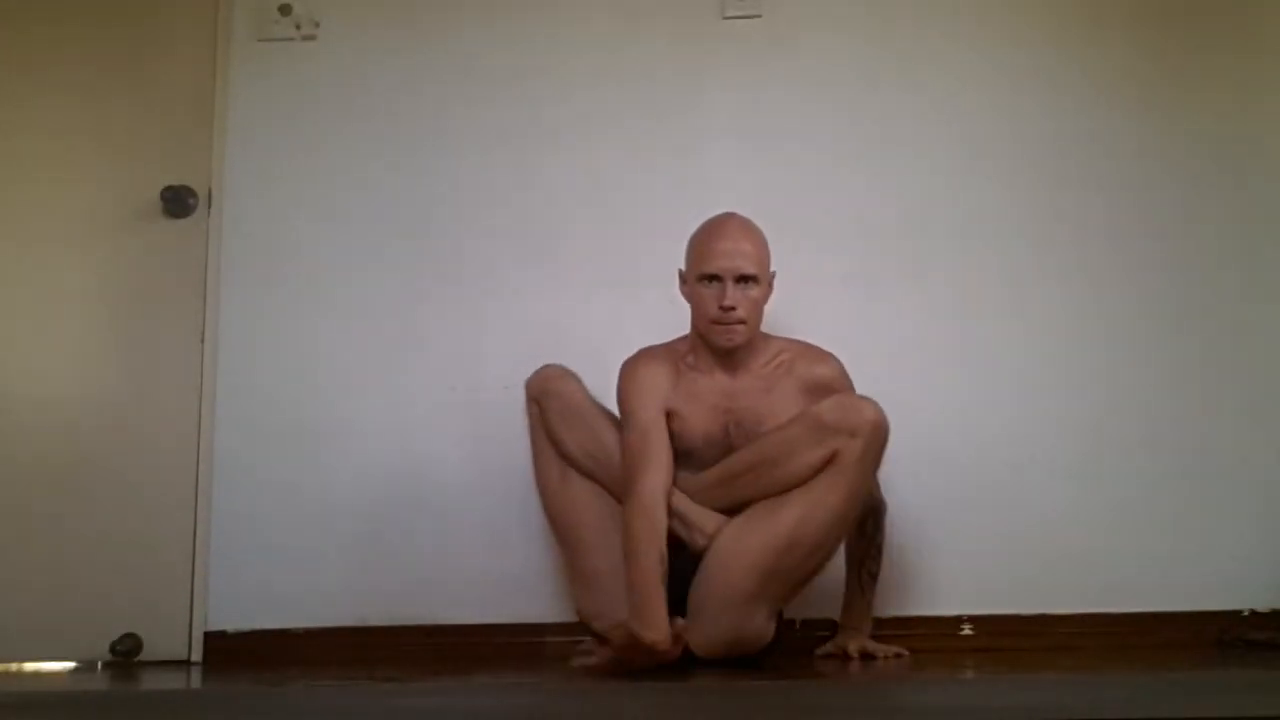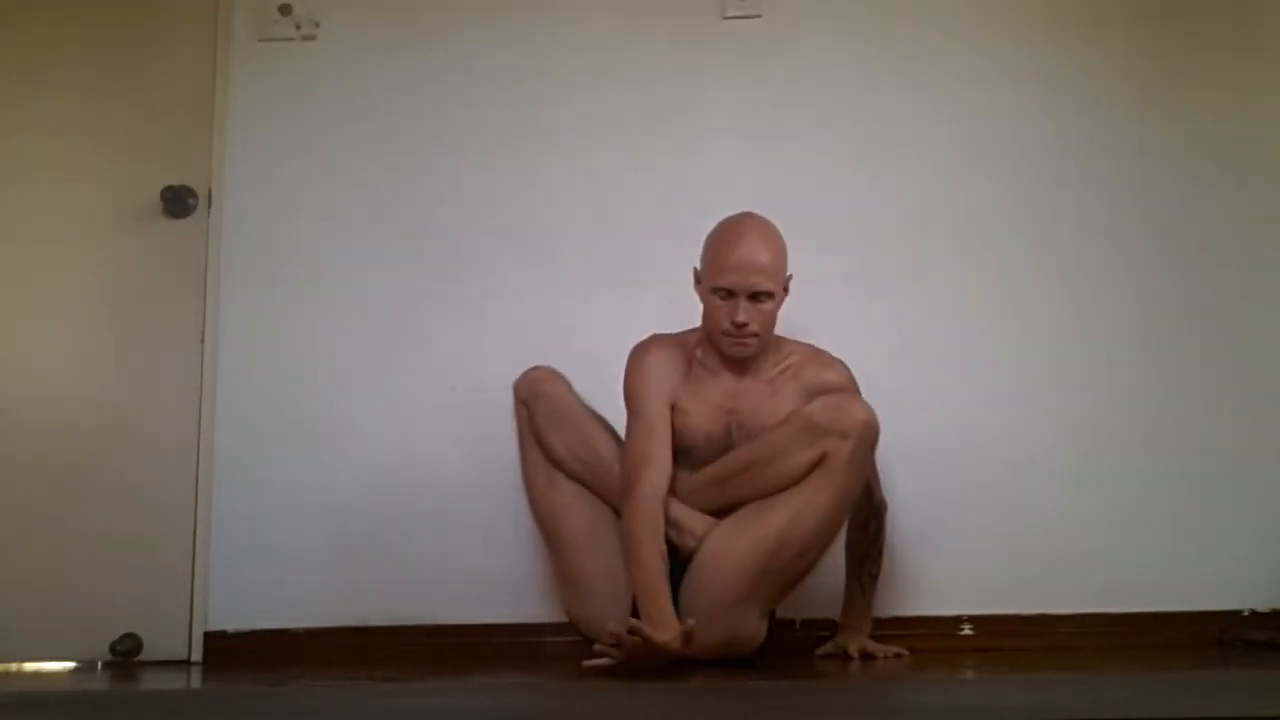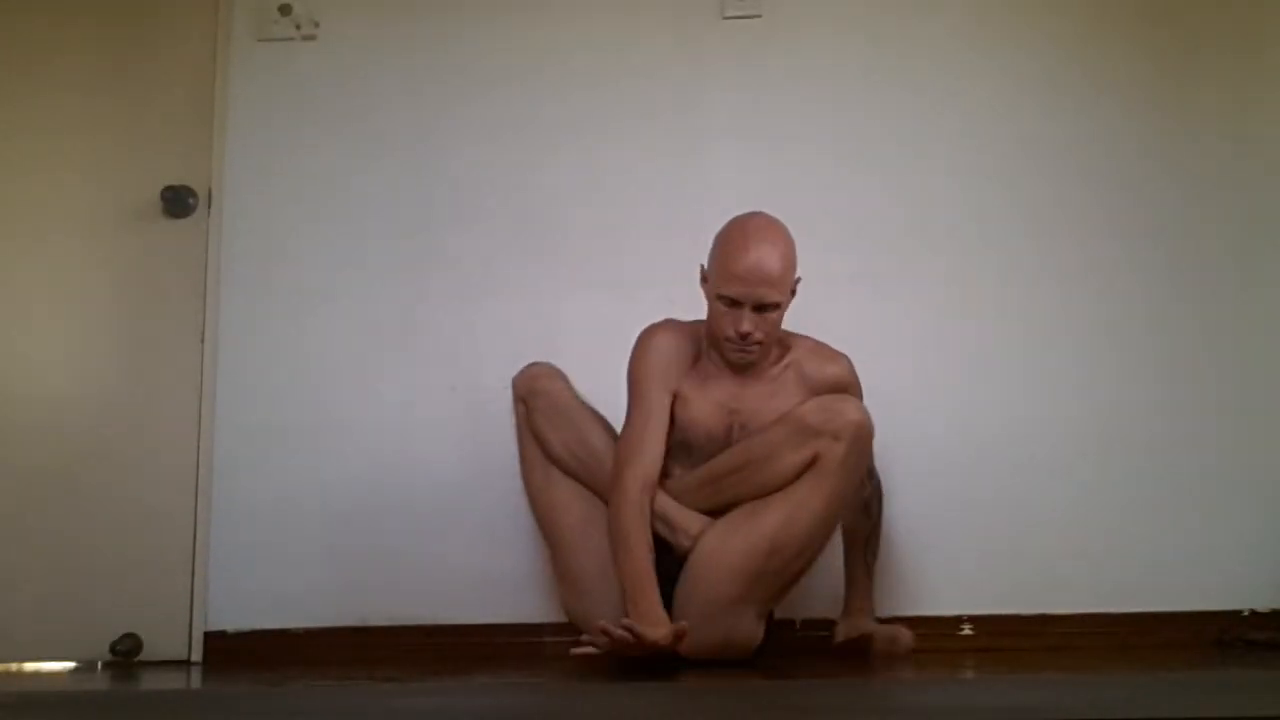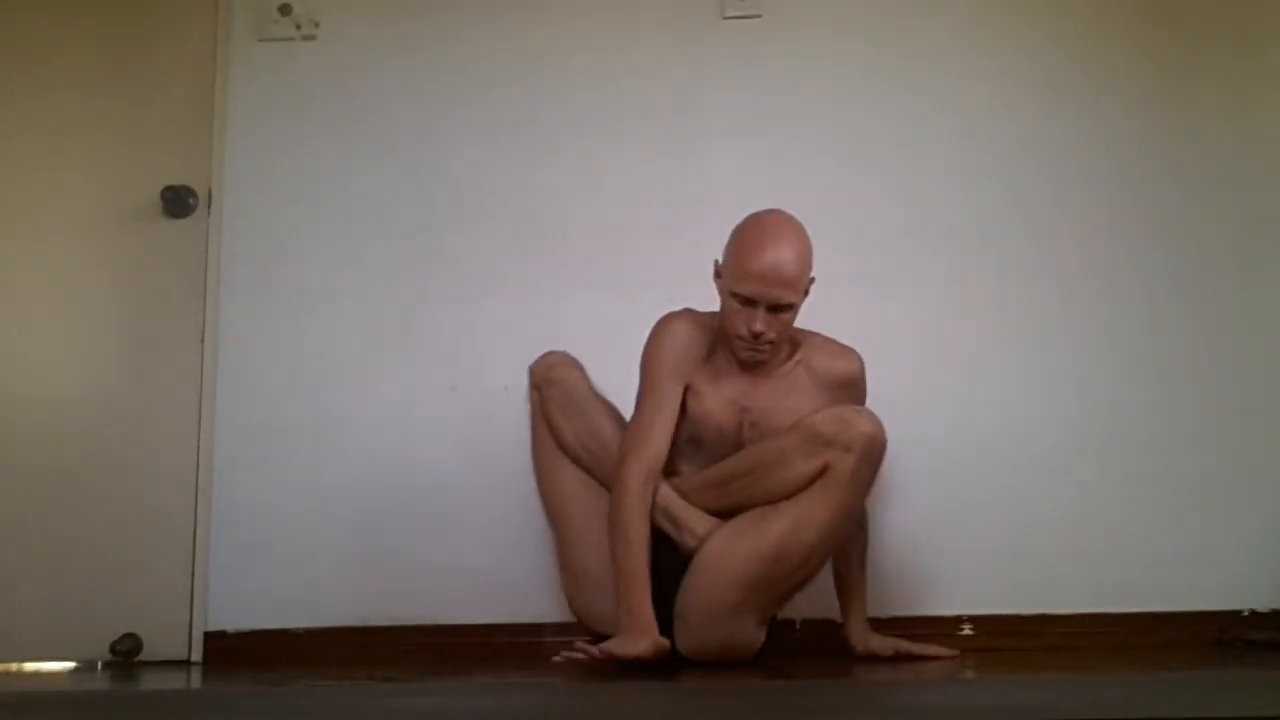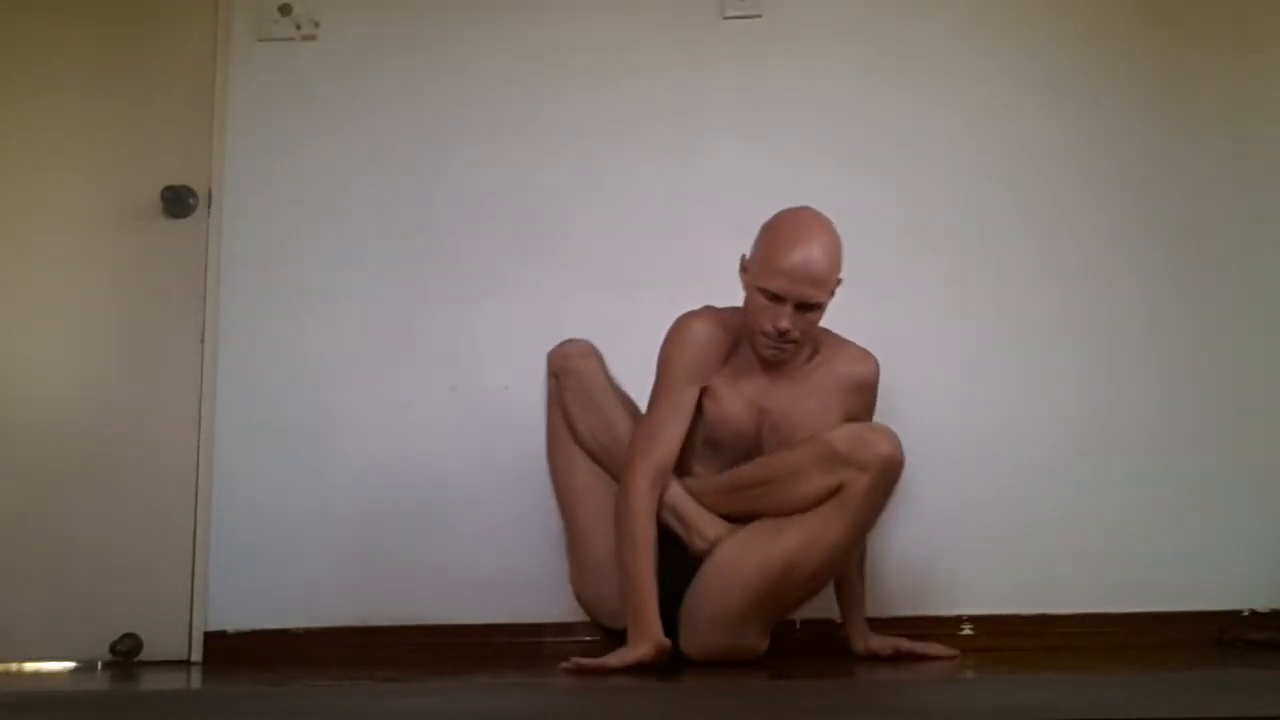
dt=0.2s
person 1, frame 1
left shoulder: (814, 375)
right shoulder: (650, 372)
left elbow: (865, 501)
right elbow: (645, 496)
left wrist: (855, 626)
right wrist: (651, 623)
left hip: (727, 614)
right hip: (629, 607)
left knee: (863, 419)
right knee: (550, 385)
person 1, frame 2
left shoulder: (820, 379)
right shoulder: (659, 362)
left elbow: (865, 503)
right elbow: (644, 495)
left wrist: (855, 626)
right wrist: (659, 624)
left hip: (719, 613)
right hip: (623, 605)
left knee: (850, 420)
right knee: (538, 387)
person 1, frame 3
left shoulder: (824, 374)
right shoulder: (667, 348)
left elbow: (859, 489)
right elbow: (632, 485)
left wrist: (858, 611)
right wrist: (648, 618)
left hip: (714, 616)
right hip: (620, 603)
left knee: (843, 420)
right knee: (537, 383)
person 1, frame 4
left shoulder: (836, 372)
right shoulder: (684, 339)
left elbow: (844, 495)
right elbow: (635, 476)
left wrist: (857, 627)
right wrist: (639, 625)
left hip: (714, 618)
right hip: (622, 597)
left knee: (858, 431)
right knee: (553, 372)
person 1, frame 5
left shoulder: (853, 375)
right shoulder: (703, 338)
left elbow: (844, 509)
right elbow: (642, 477)
left wrist: (858, 632)
right wrist: (643, 630)
left hip: (719, 621)
right hip: (631, 588)
left knee: (876, 450)
right knee: (573, 360)
